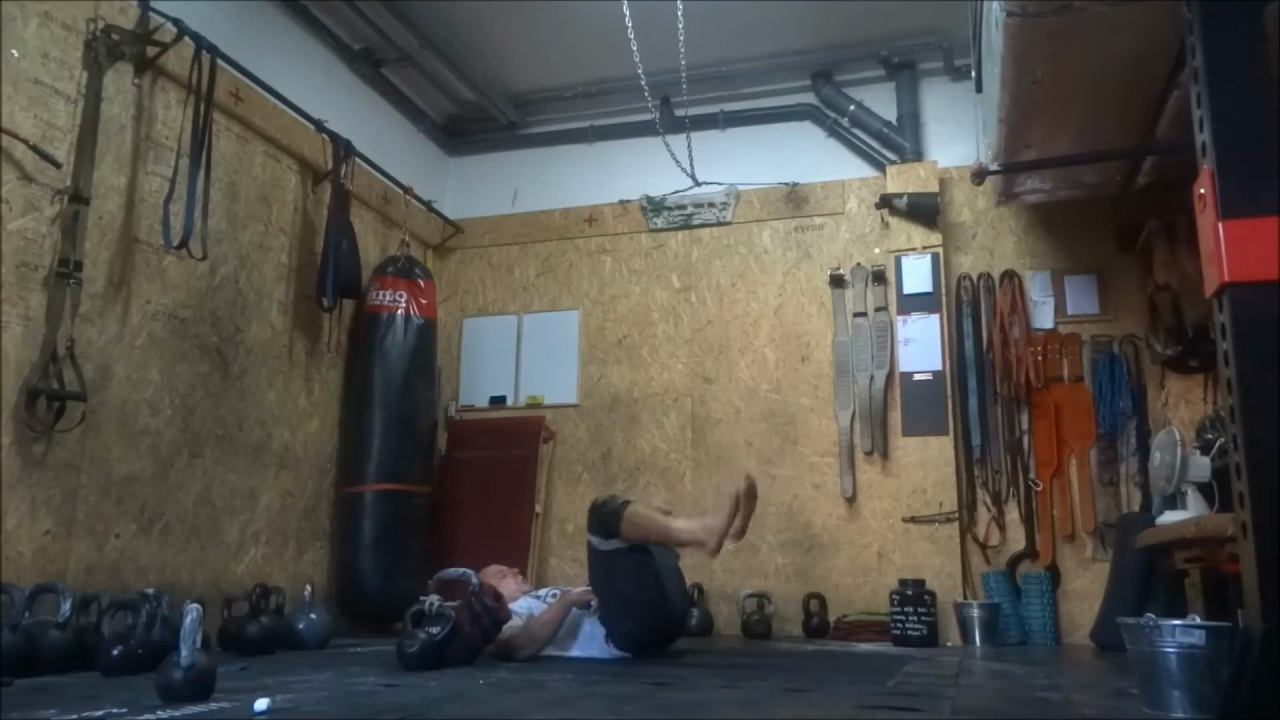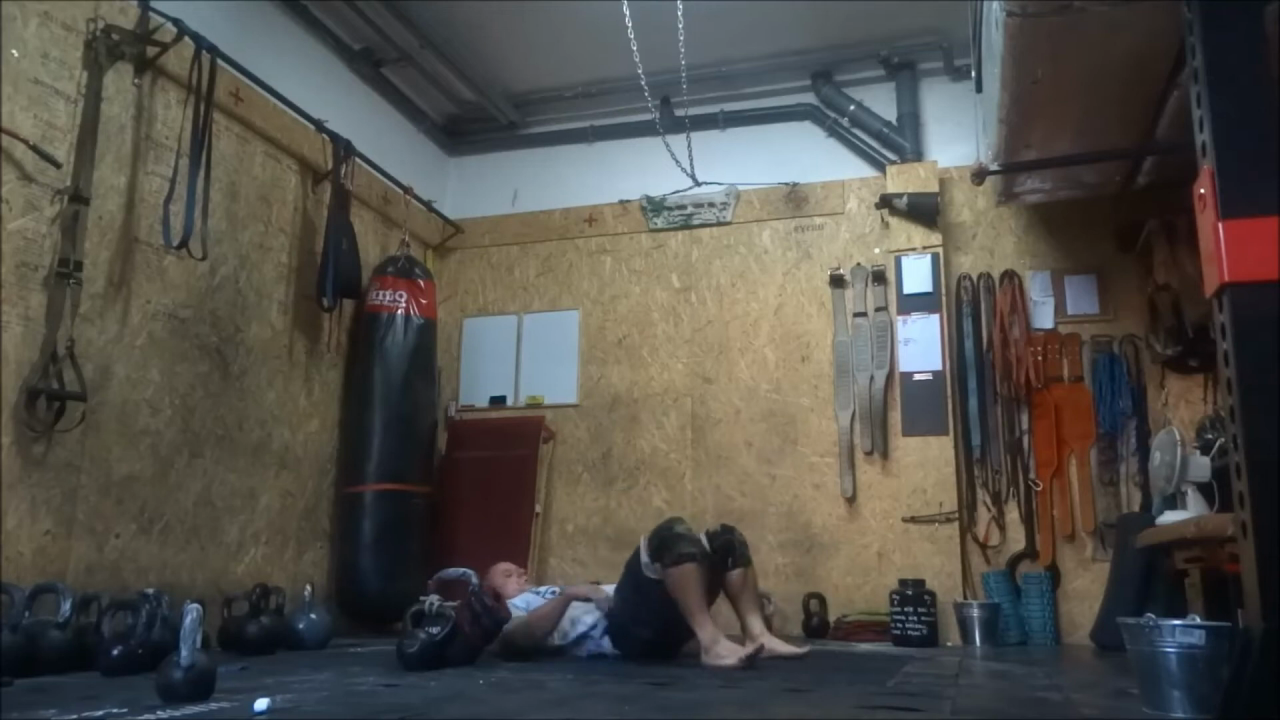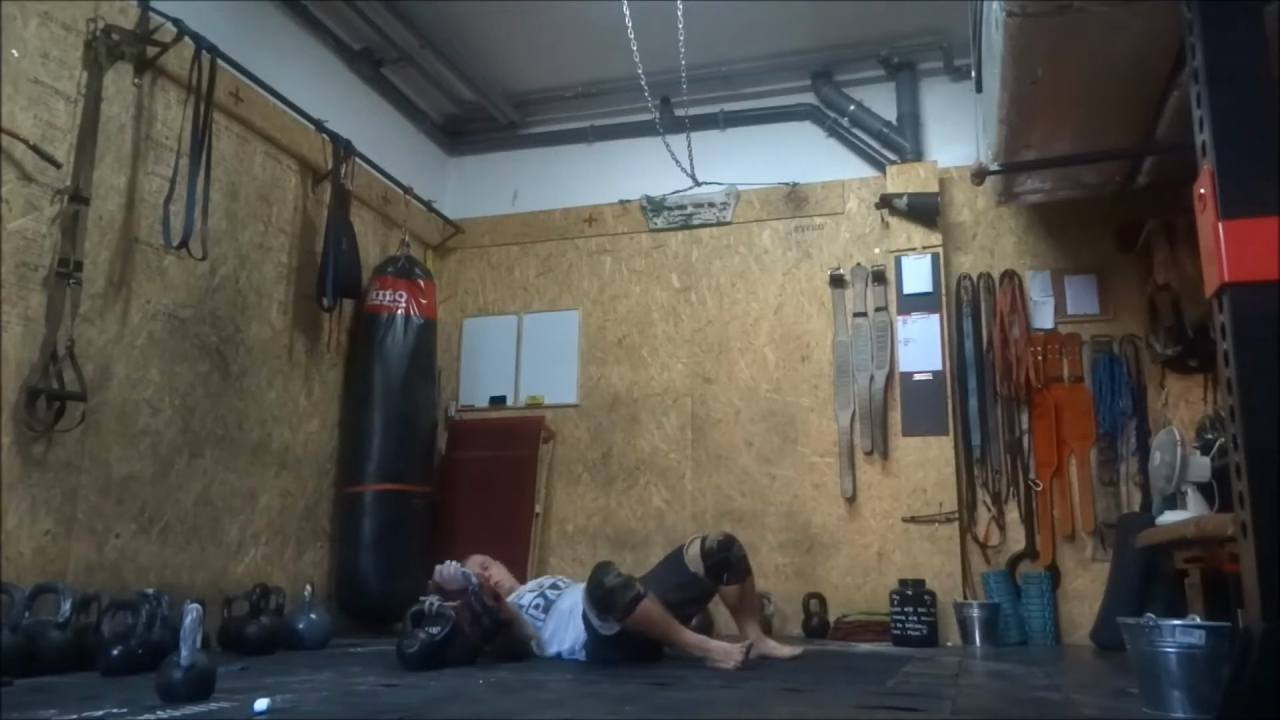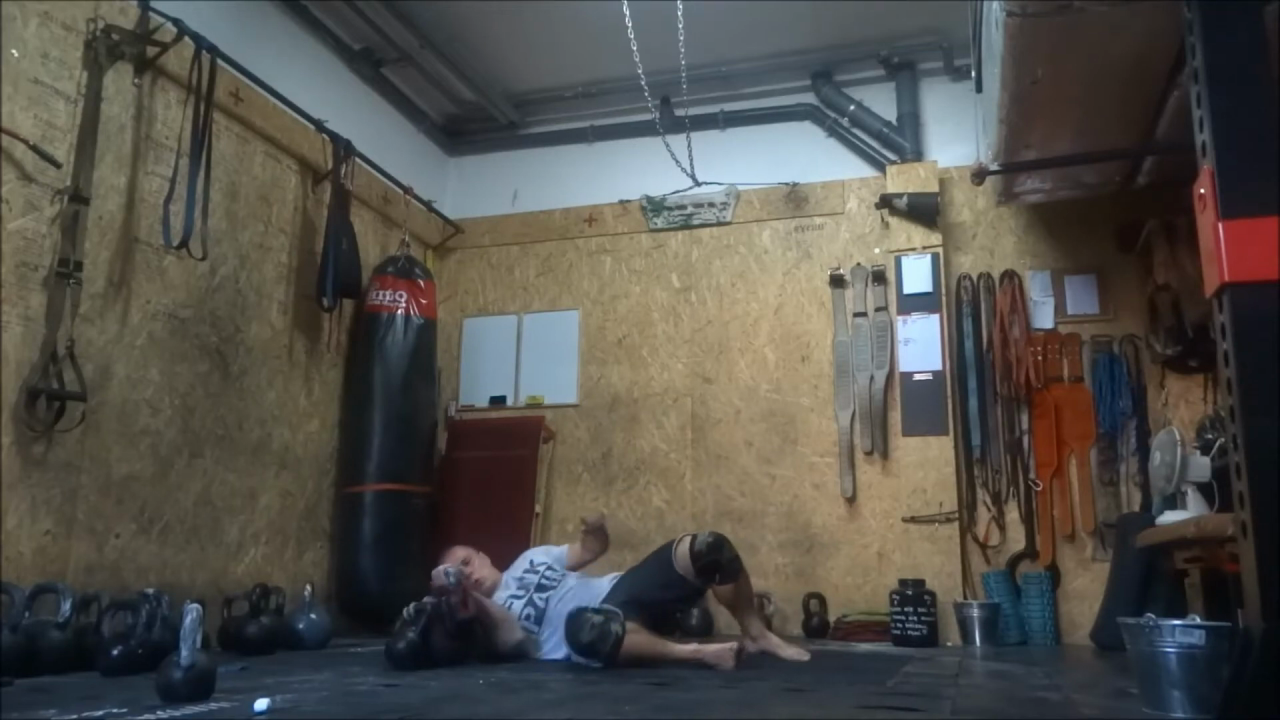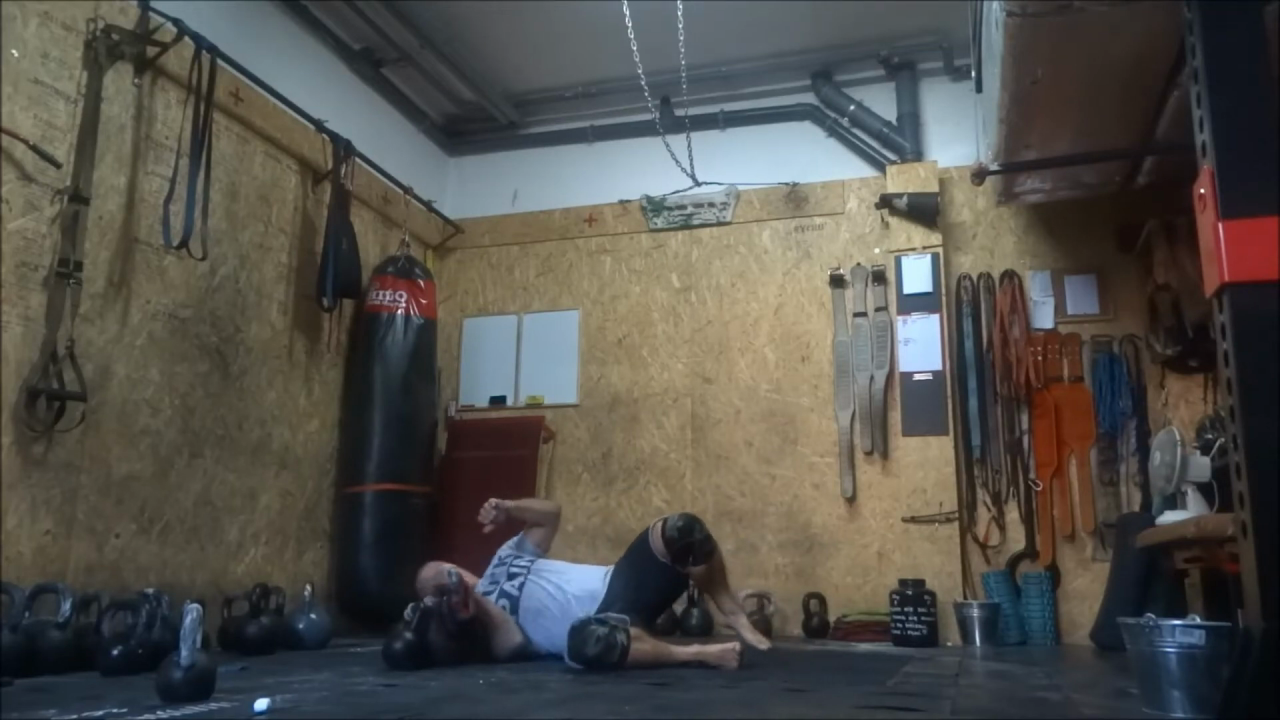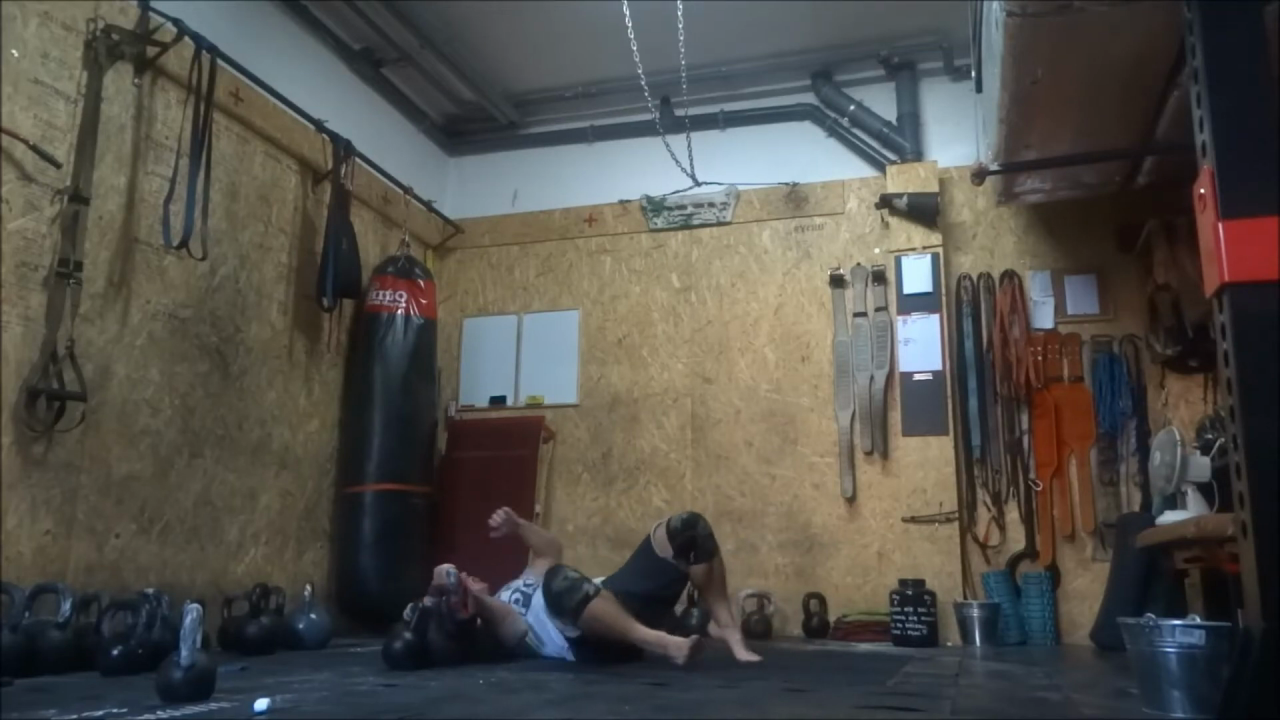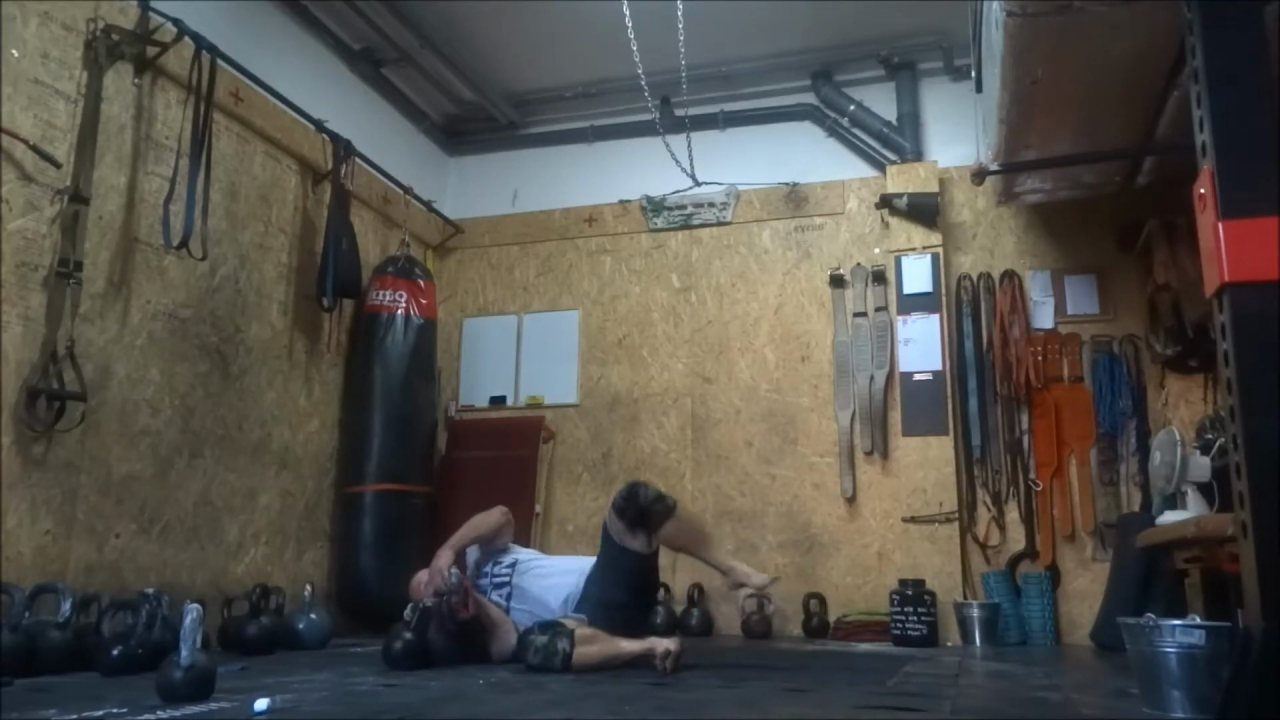
dt=0.7s
person 1, frame 1
left shoulder: (541, 600)
right elbow: (520, 647)
right wrist: (567, 600)
left hip: (657, 615)
right hip: (628, 633)
right knee: (605, 512)
left ankle: (720, 526)
right ankle: (706, 533)
person 1, frame 2
left shoulder: (547, 595)
right shoulder: (510, 613)
right elbow: (526, 638)
right wrist: (571, 595)
left hip: (657, 623)
right hip: (622, 629)
left knee: (724, 539)
right knee: (673, 531)
left ankle: (758, 636)
right ankle: (712, 643)
person 1, frame 3
left shoulder: (546, 583)
right shoulder: (508, 610)
right elbow: (523, 637)
right wrist: (464, 590)
left hip: (635, 611)
right hip: (608, 641)
left knee: (719, 548)
right knee: (606, 578)
left ankle: (755, 639)
right ankle: (704, 649)
person 1, frame 4
left shoulder: (530, 560)
right shoulder: (492, 610)
left elbow: (594, 550)
right elbow: (516, 642)
left wrist: (596, 530)
right wrist: (464, 598)
left hip: (623, 590)
right hip: (603, 622)
left knee: (707, 548)
right knee: (584, 629)
left ankle: (756, 635)
right ankle: (696, 653)
person 1, frame 5
left shoulder: (505, 560)
right shoulder: (479, 611)
left elbow: (550, 513)
right elbow: (511, 645)
left wrist: (506, 509)
right wrist: (469, 600)
left hip: (616, 584)
right hip: (599, 622)
left knee: (681, 529)
right knee: (589, 642)
left ankle: (732, 613)
right ankle: (699, 654)
person 1, frame 6
left shoulder: (516, 588)
right shoulder: (487, 618)
left elbow: (551, 550)
right elbow: (512, 630)
left wrist: (516, 523)
right wrist: (467, 596)
left hip: (619, 599)
right hip: (598, 638)
left knee: (687, 528)
right knee: (559, 580)
left ankle: (725, 626)
right ankle: (658, 641)
person 1, frame 7
left shoulder: (479, 558)
right shoulder: (466, 608)
left elbow: (501, 516)
right elbow: (506, 648)
left wrist: (447, 548)
right wrist: (470, 602)
left hip: (603, 579)
right hip: (588, 618)
left knee: (635, 499)
right knee: (536, 645)
left ankle: (730, 569)
right ankle: (647, 647)
